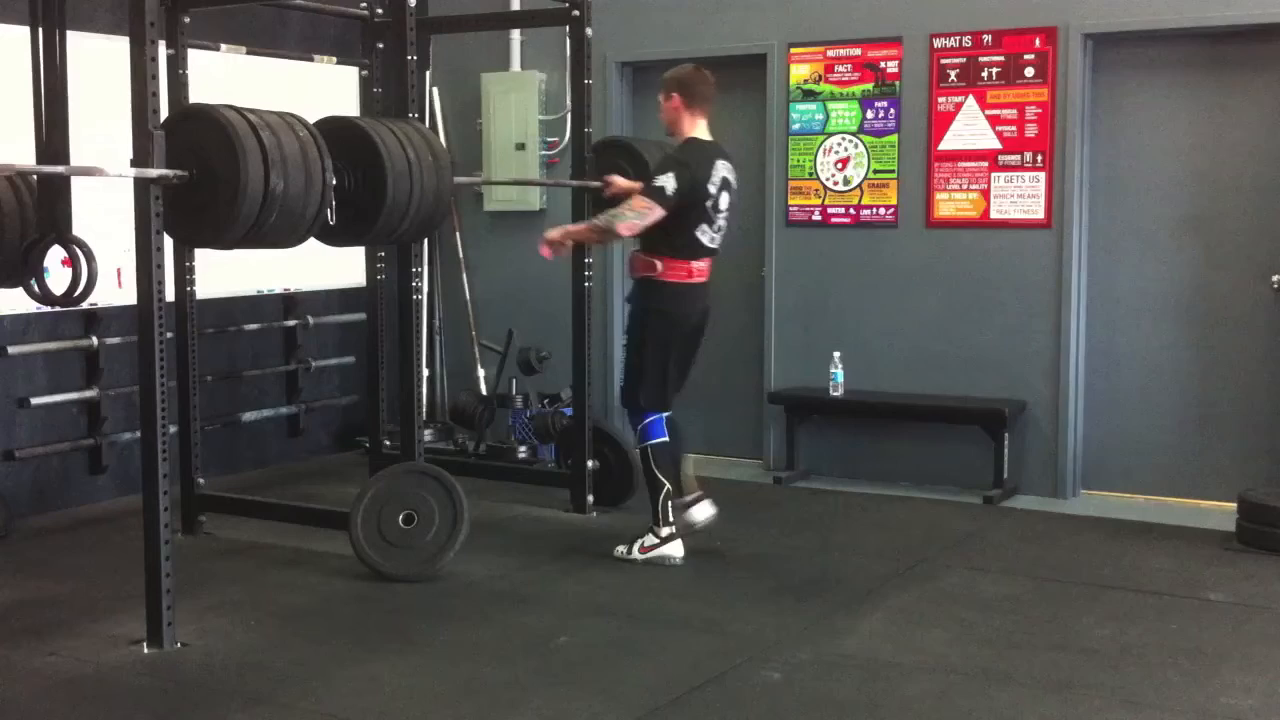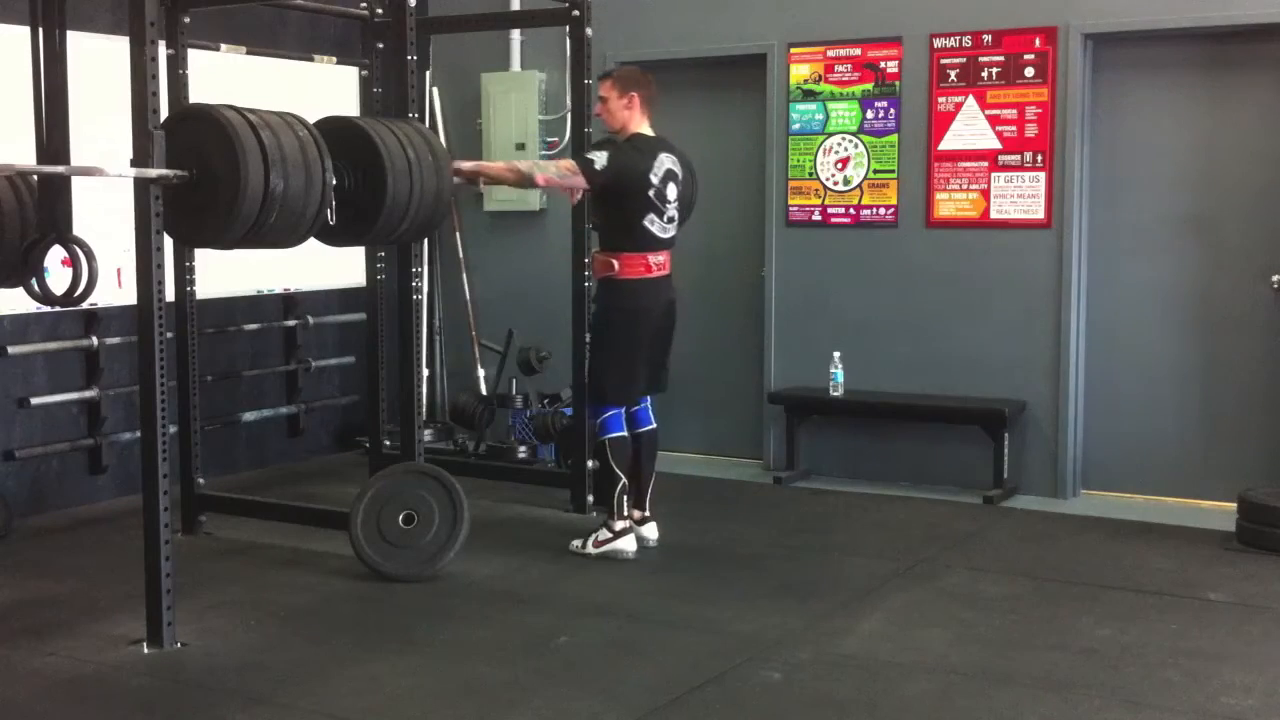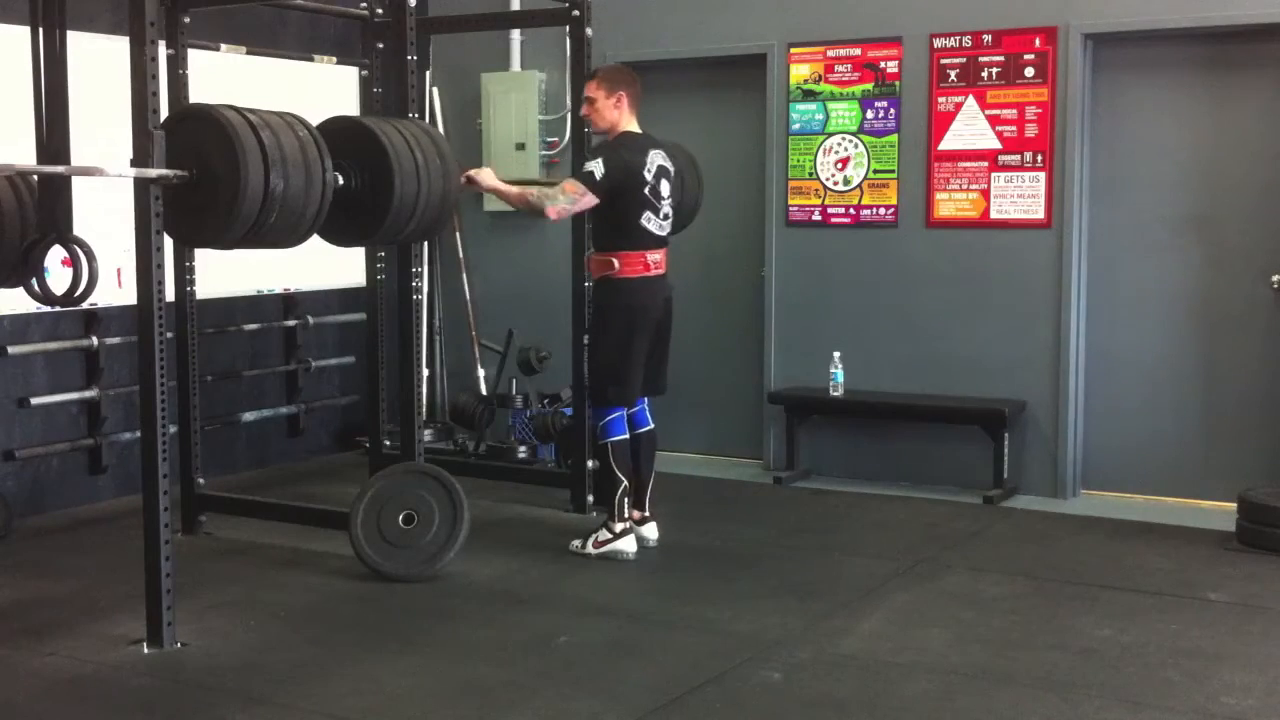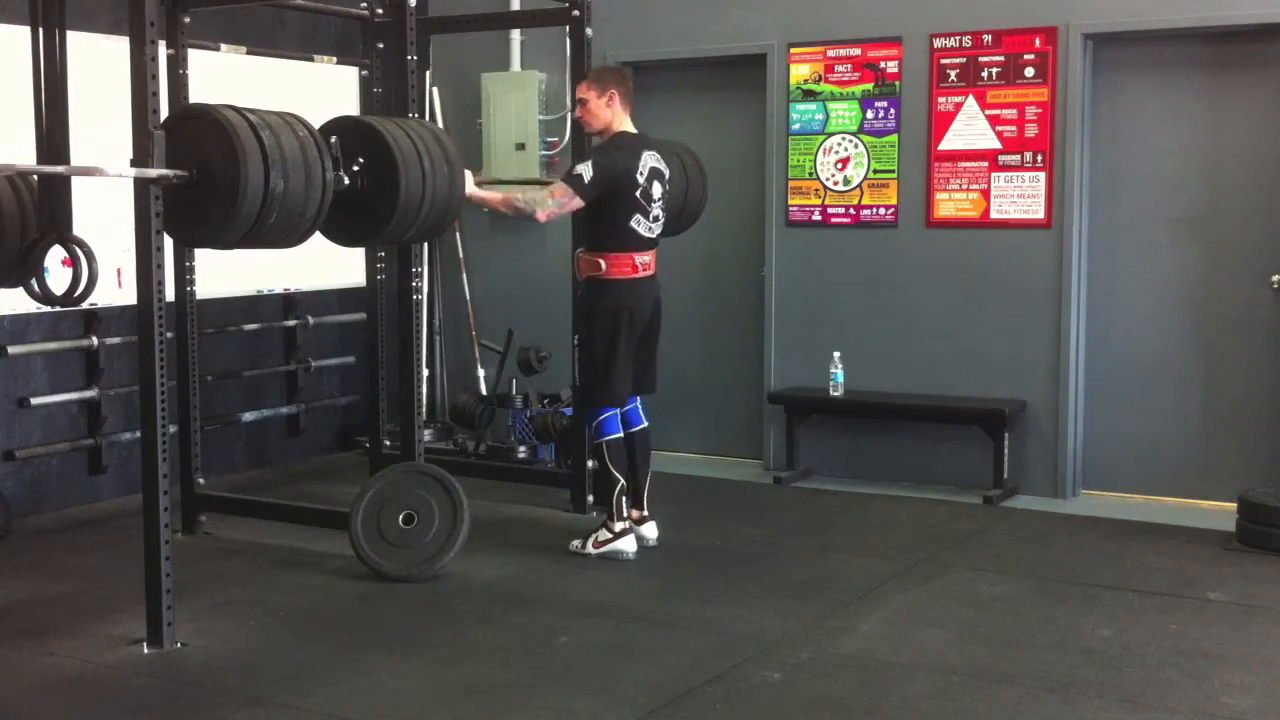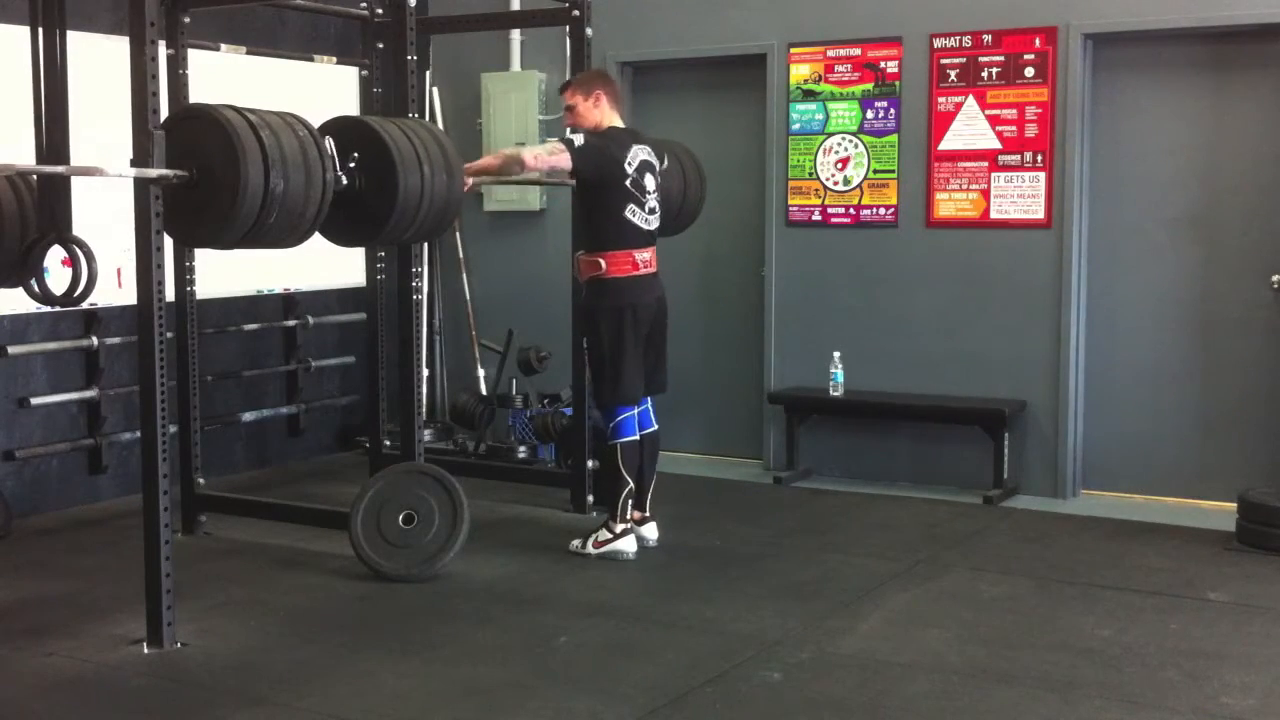
dt=0.5s
person 1, frame 1
left shoulder: (681, 163)
right shoulder: (719, 161)
left elbow: (626, 224)
left wrist: (566, 232)
right wrist: (633, 187)
left hip: (664, 296)
right hip: (694, 294)
left knee: (645, 408)
right knee: (656, 402)
left ankle: (664, 536)
right ankle: (690, 498)
person 1, frame 2
left shoulder: (625, 157)
right shoulder: (666, 154)
left elbow: (541, 175)
left wrist: (476, 168)
right wrist: (589, 181)
left hip: (626, 293)
right hip: (658, 290)
left knee: (608, 405)
right knee: (638, 402)
left ankle: (619, 526)
right ankle: (641, 516)
person 1, frame 3
left shoulder: (616, 156)
right shoulder: (654, 152)
left elbow: (552, 206)
left wrist: (491, 184)
left hip: (624, 292)
right hip: (654, 288)
left knee: (610, 406)
right knee: (636, 402)
left ankle: (619, 528)
right ankle: (641, 516)
person 1, frame 4
left shoulder: (609, 158)
right shoulder: (649, 151)
left elbow: (542, 207)
left wrist: (474, 192)
left hip: (611, 292)
right hip: (643, 289)
left knee: (601, 407)
right knee: (628, 402)
left ankle: (618, 527)
right ankle: (639, 515)
person 1, frame 5
left shoulder: (597, 146)
right shoulder: (644, 148)
left elbow: (527, 158)
right elbow: (661, 174)
left wrist: (466, 170)
left hip: (614, 292)
right hip: (647, 288)
left knee: (619, 406)
right knee: (639, 402)
left ankle: (619, 529)
right ankle: (641, 517)
